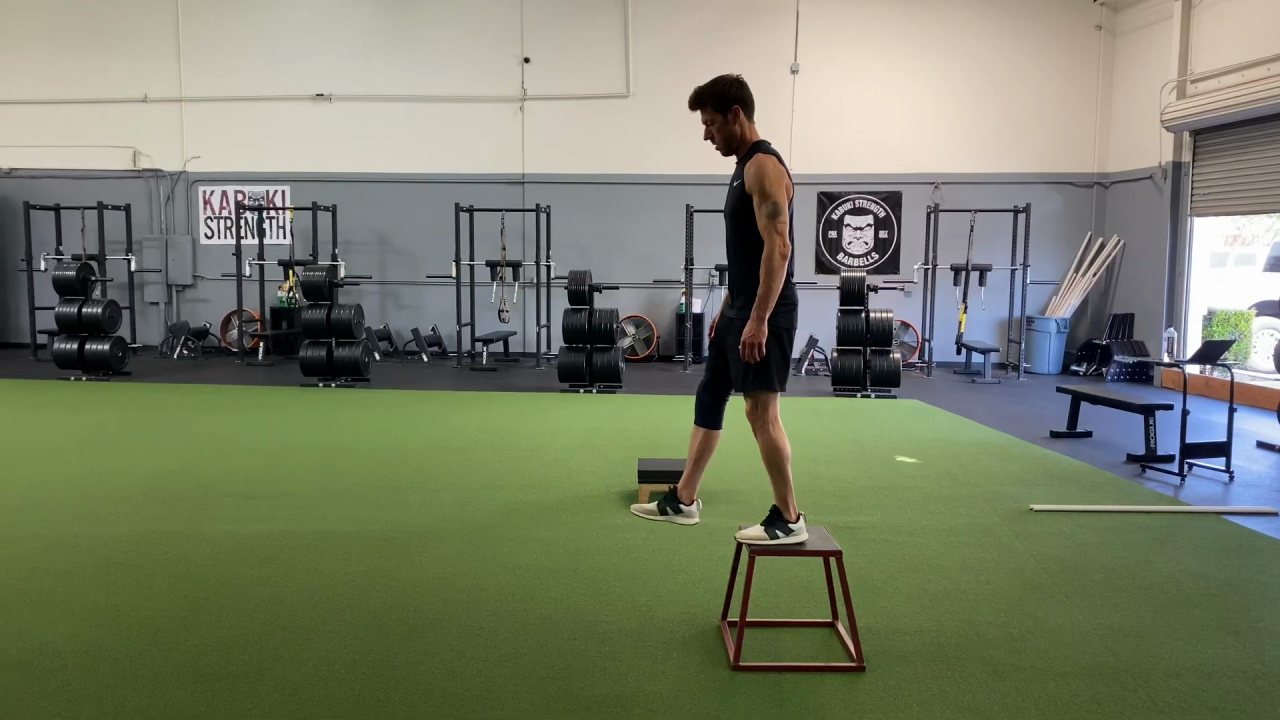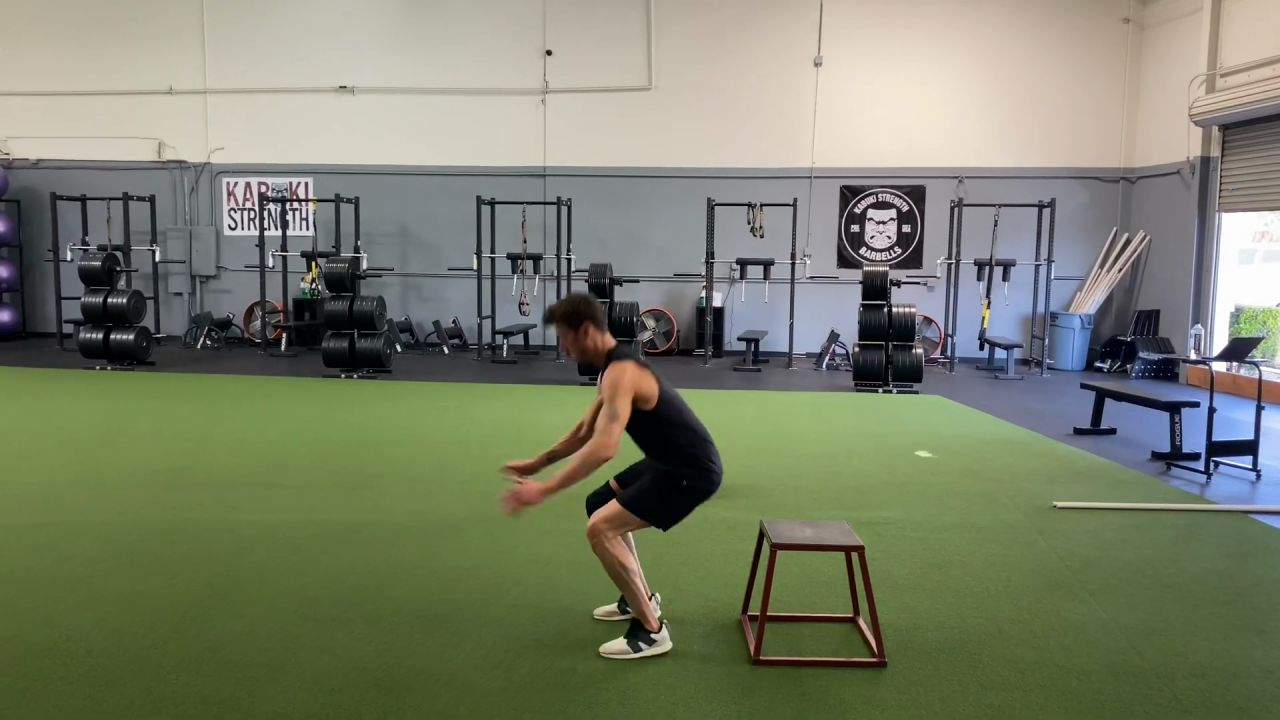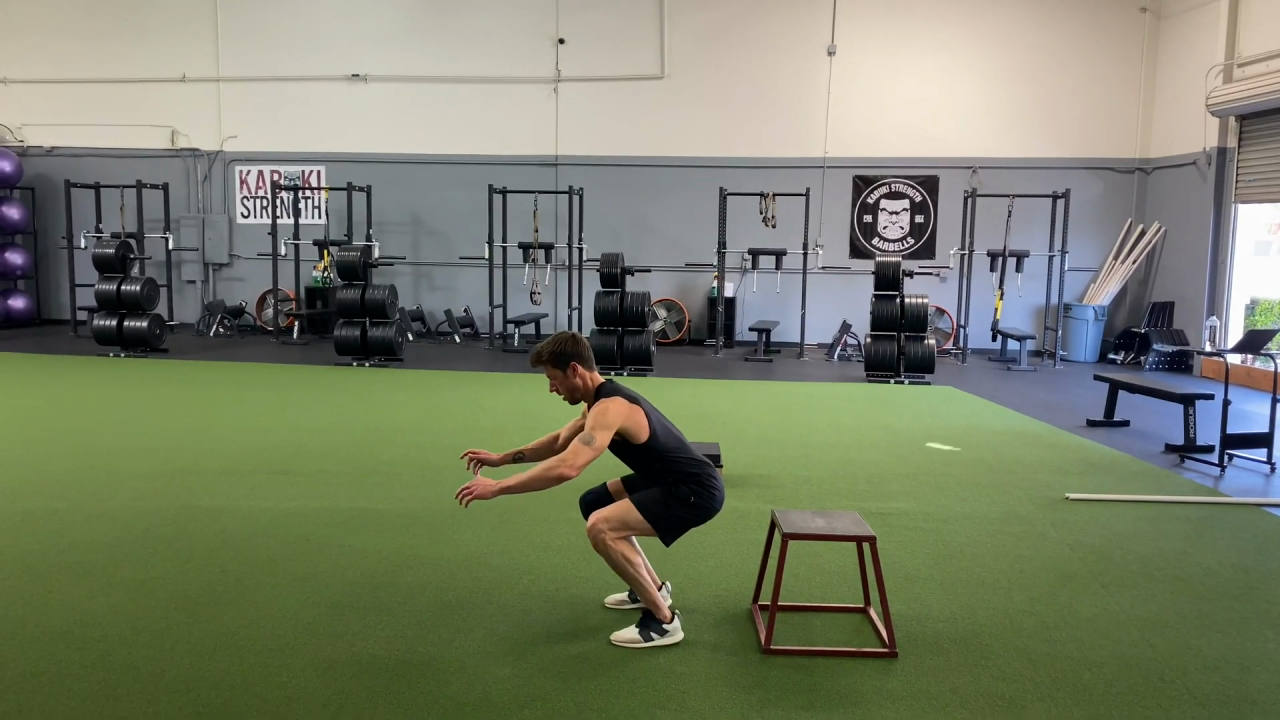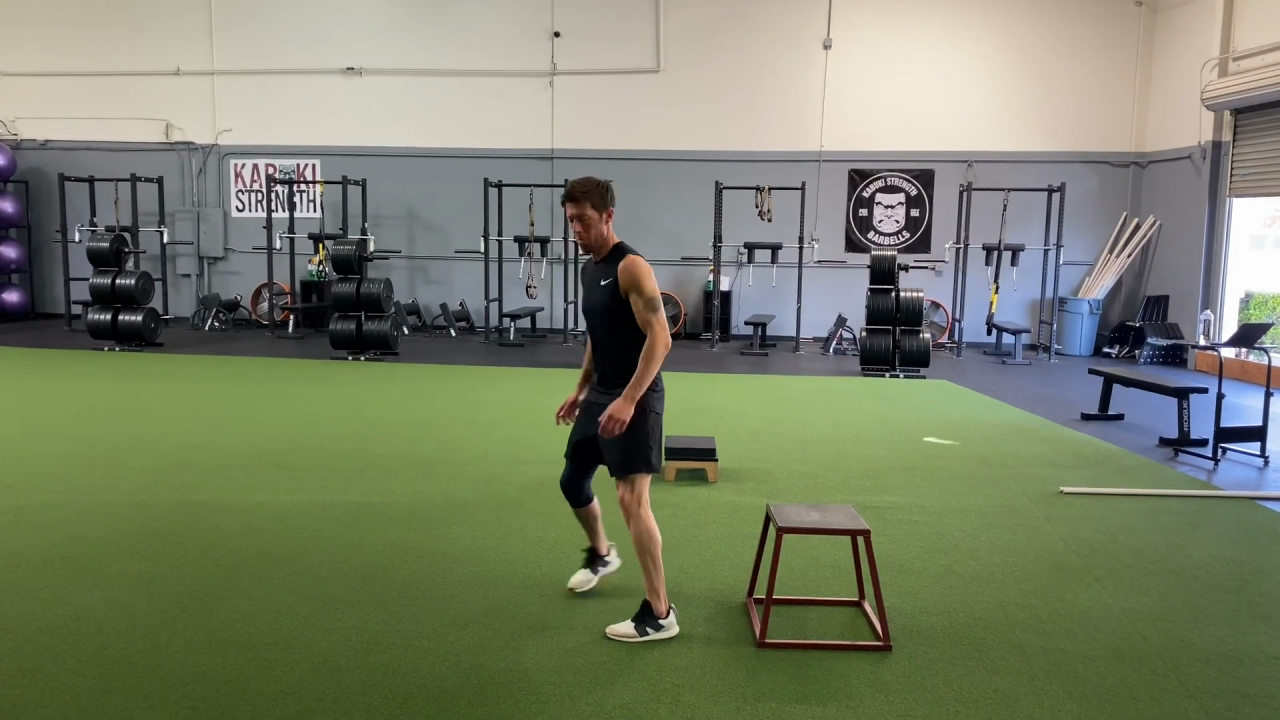
dt=1s
person 1, frame 1
left shoulder: (764, 166)
right shoulder: (745, 168)
left elbow: (778, 249)
left wrist: (758, 320)
right wrist: (727, 309)
left hip: (763, 314)
right hip: (740, 310)
left knee: (761, 413)
right knee: (709, 399)
left ankle: (788, 519)
right ankle: (682, 501)
person 1, frame 2
left shoulder: (619, 373)
right shoulder: (619, 366)
left elbow: (603, 448)
right elbow: (587, 428)
left wrist: (542, 489)
right wrist: (538, 462)
left hip: (691, 469)
right hip: (674, 461)
left knee: (600, 528)
right knee: (598, 506)
left ankle: (650, 630)
right ankle: (638, 598)
person 1, frame 3
left shoulder: (609, 409)
right shoulder: (603, 400)
left elbow: (567, 467)
right elbow: (560, 441)
left wrist: (497, 487)
right wrist: (501, 458)
left hip: (696, 491)
right hip: (672, 479)
left knee: (601, 527)
right knee: (593, 504)
left ankle: (663, 621)
right ankle: (653, 587)
person 1, frame 4
left shoulder: (631, 267)
right shoulder: (588, 269)
left elbow: (659, 338)
left wrist: (629, 398)
right wrist: (580, 389)
left hip: (633, 401)
right hip: (598, 396)
left knee: (632, 499)
right knee: (572, 483)
left ankle: (659, 613)
right ankle: (600, 553)
